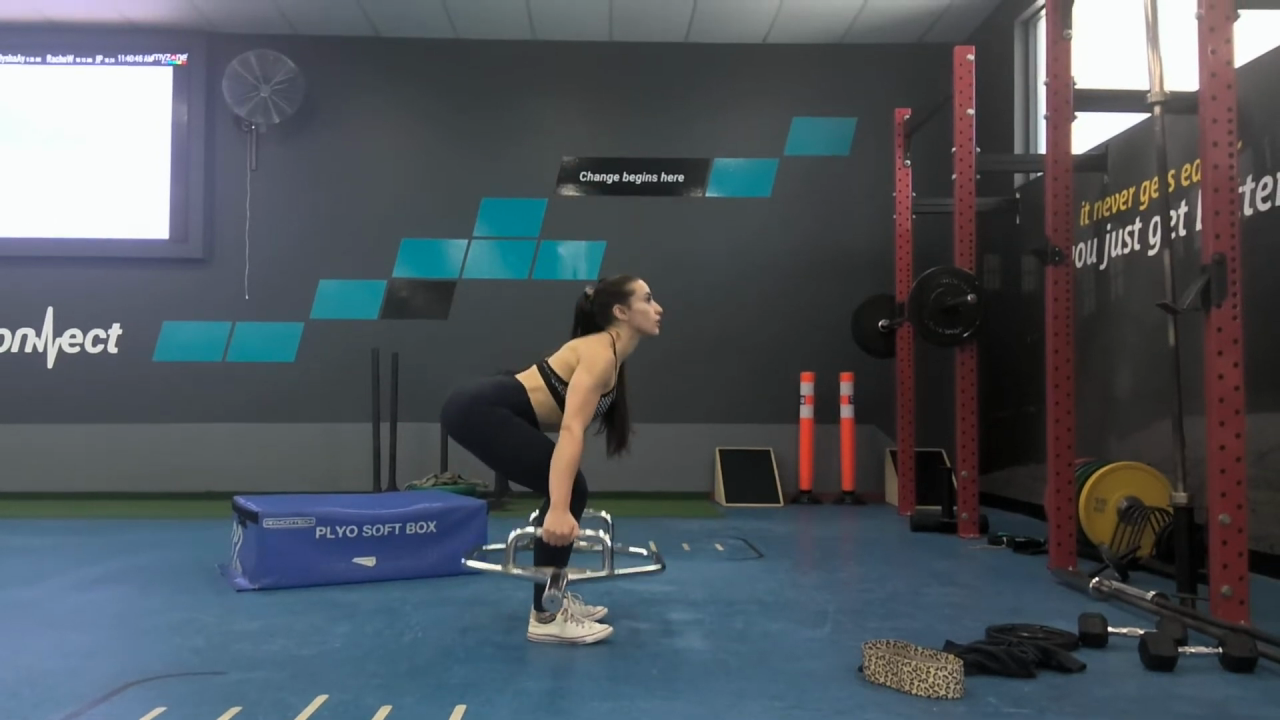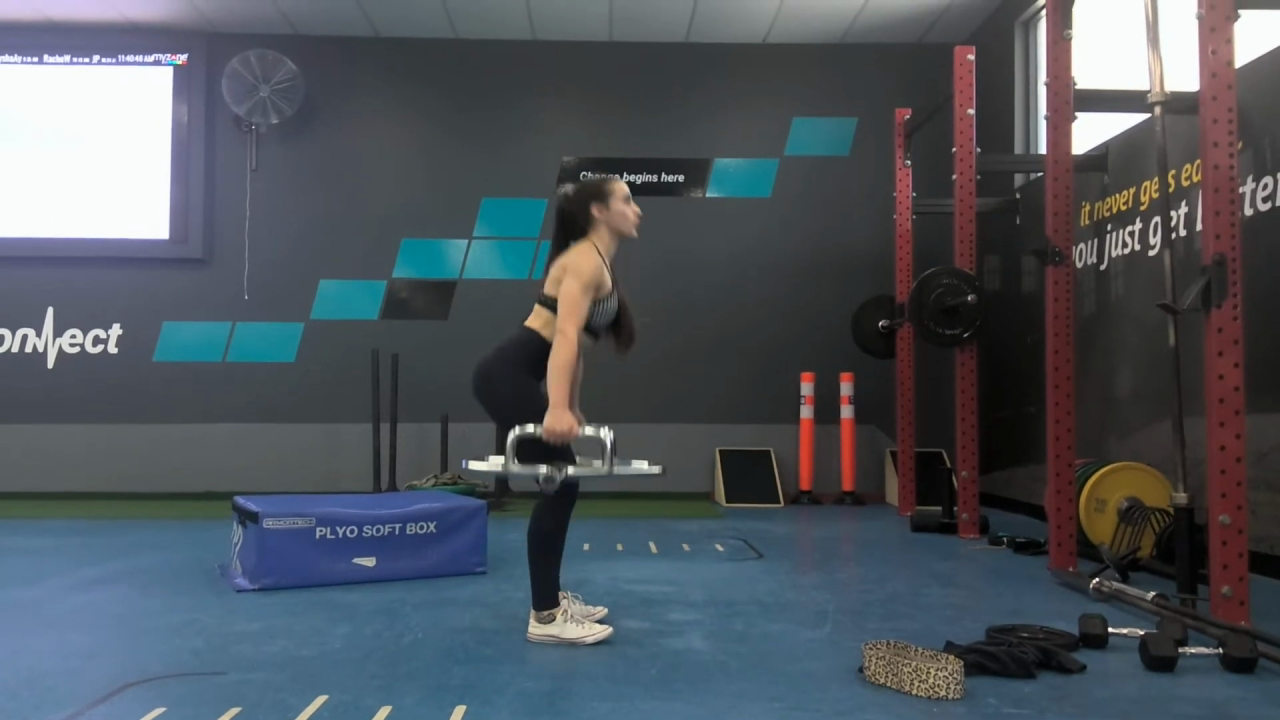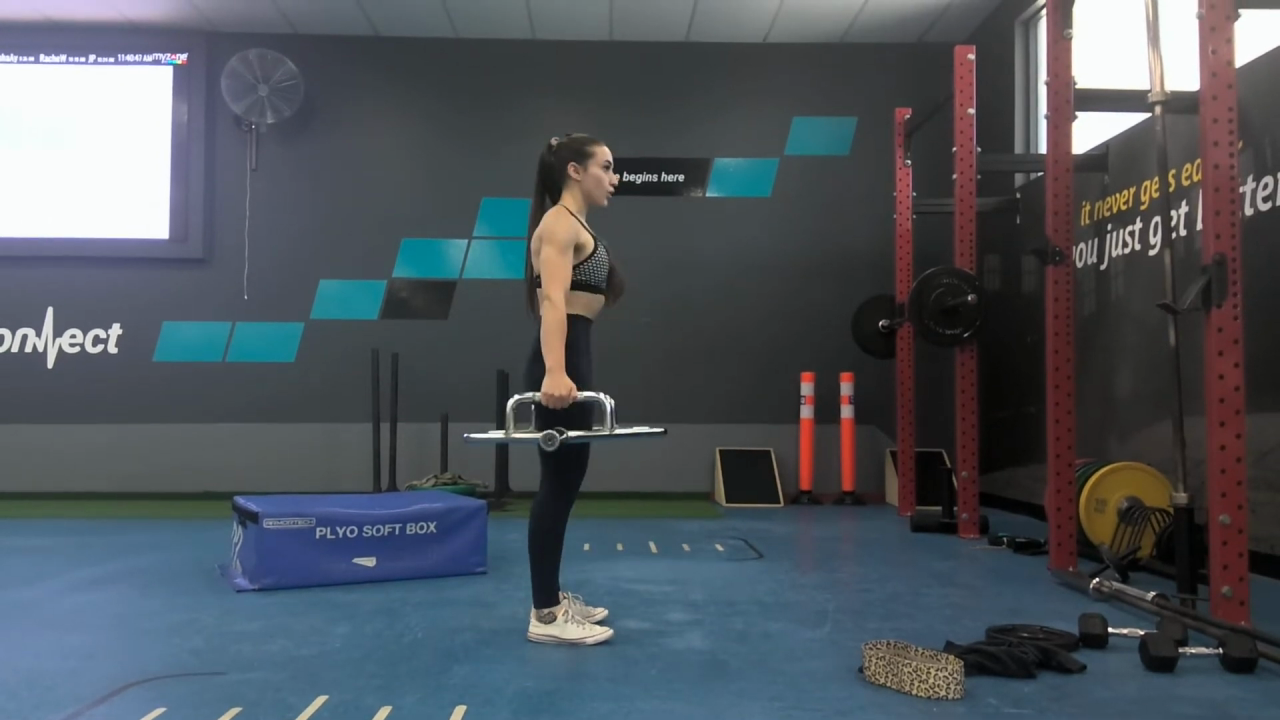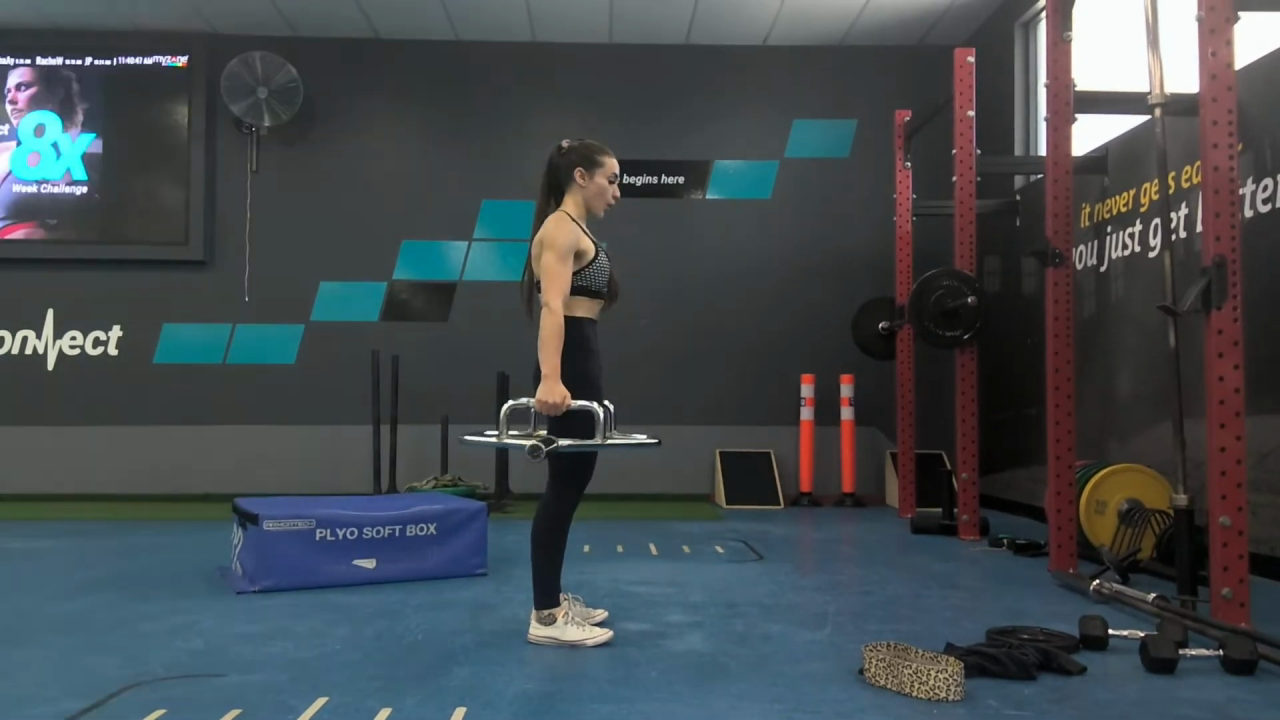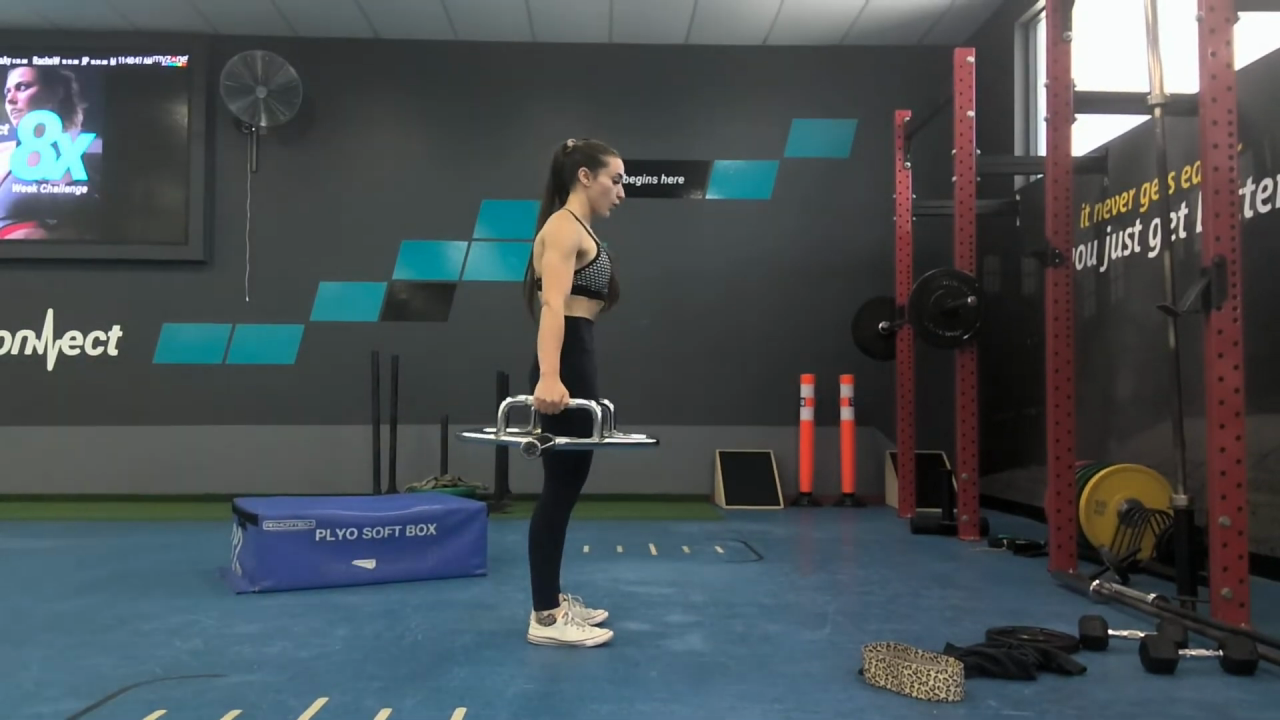
dt=0.4s
person 1, frame 1
left shoulder: (608, 355)
right shoulder: (600, 354)
left elbow: (571, 428)
right elbow: (571, 432)
left wrist: (564, 499)
right wrist: (558, 509)
left hip: (484, 410)
right hip: (478, 413)
left knee: (569, 493)
right knee: (568, 499)
right ankle: (546, 617)
person 1, frame 2
left shoulder: (596, 262)
right shoulder: (585, 261)
left elbow: (571, 344)
right elbow: (564, 337)
left wrist: (572, 410)
right wrist: (557, 412)
left hip: (518, 376)
right hip: (509, 376)
left knee: (561, 487)
right knee: (558, 489)
left ankle: (551, 598)
right ankle: (545, 618)
person 1, frame 3
left shoulder: (573, 224)
right shoulder: (560, 223)
right elbow: (553, 302)
right wrist: (555, 373)
left hip: (569, 360)
right hip: (561, 362)
left knee: (563, 483)
right knee: (558, 485)
left ankle: (552, 598)
right ankle: (546, 616)
person 1, frame 4
left shoulder: (572, 229)
right shoulder: (562, 229)
right elbow: (553, 308)
right wrist: (550, 379)
left hip: (579, 361)
right hip: (570, 363)
left knee: (570, 485)
right knee: (565, 486)
left ankle: (553, 600)
right ankle: (547, 617)
person 1, frame 5
left shoulder: (577, 228)
right shoulder: (564, 227)
right elbow: (553, 306)
right wrist: (549, 378)
left hip: (575, 362)
right hip: (564, 364)
left knee: (567, 484)
right knee: (560, 486)
left ankle: (553, 601)
right ankle: (546, 618)
